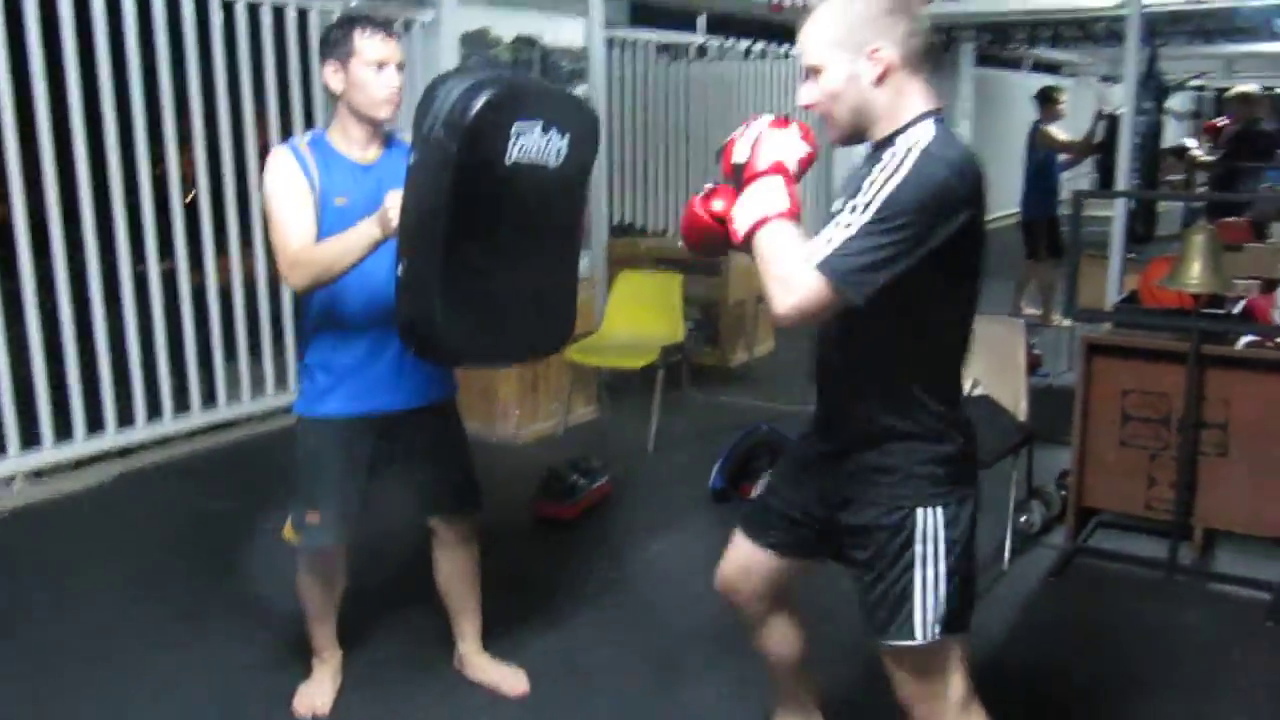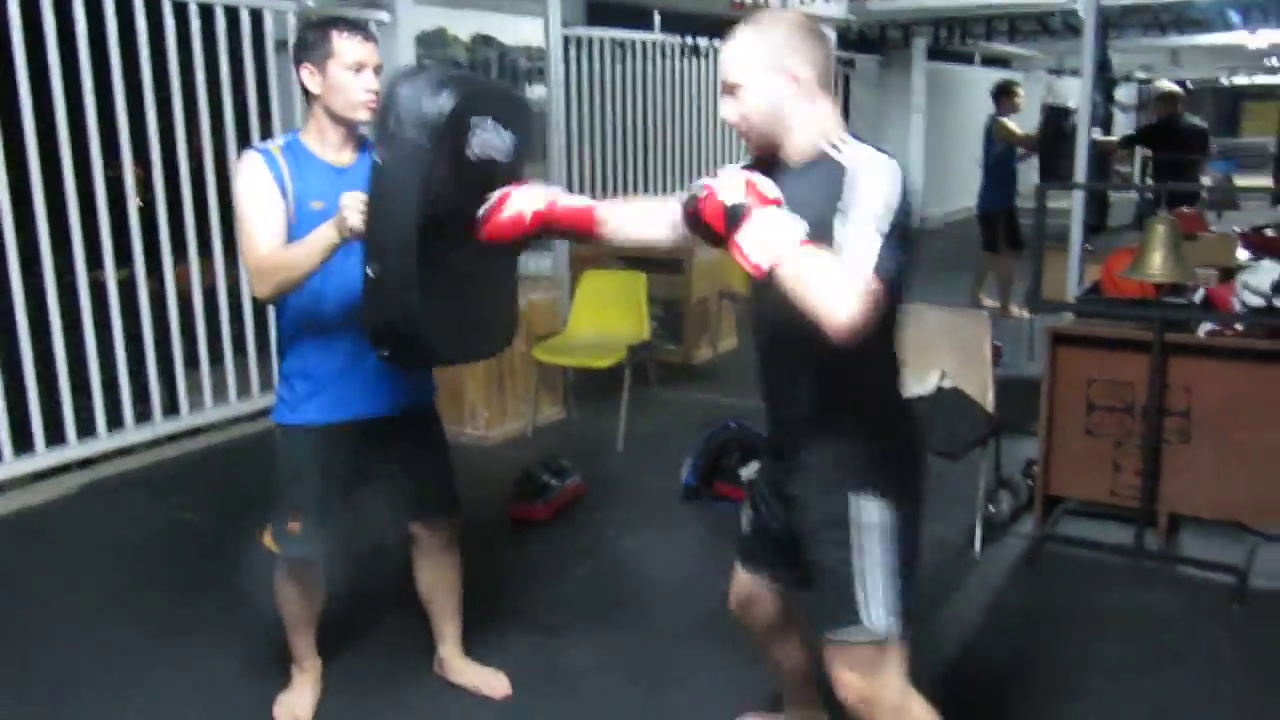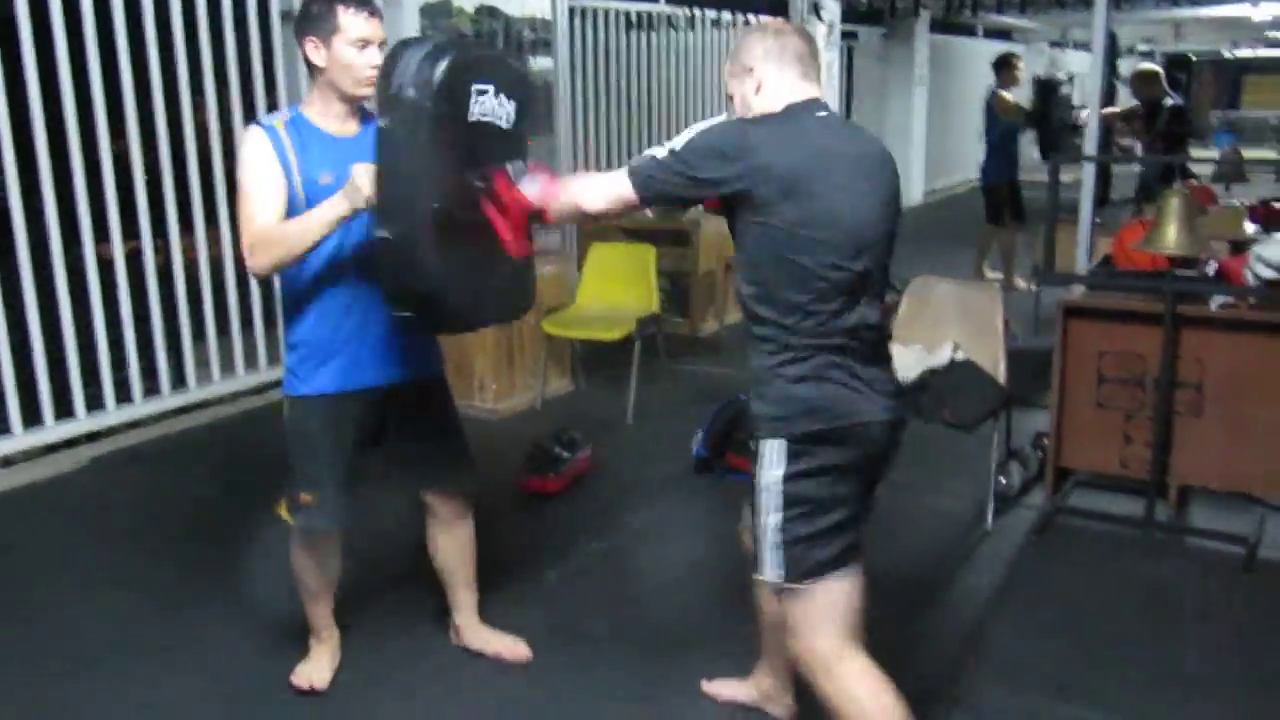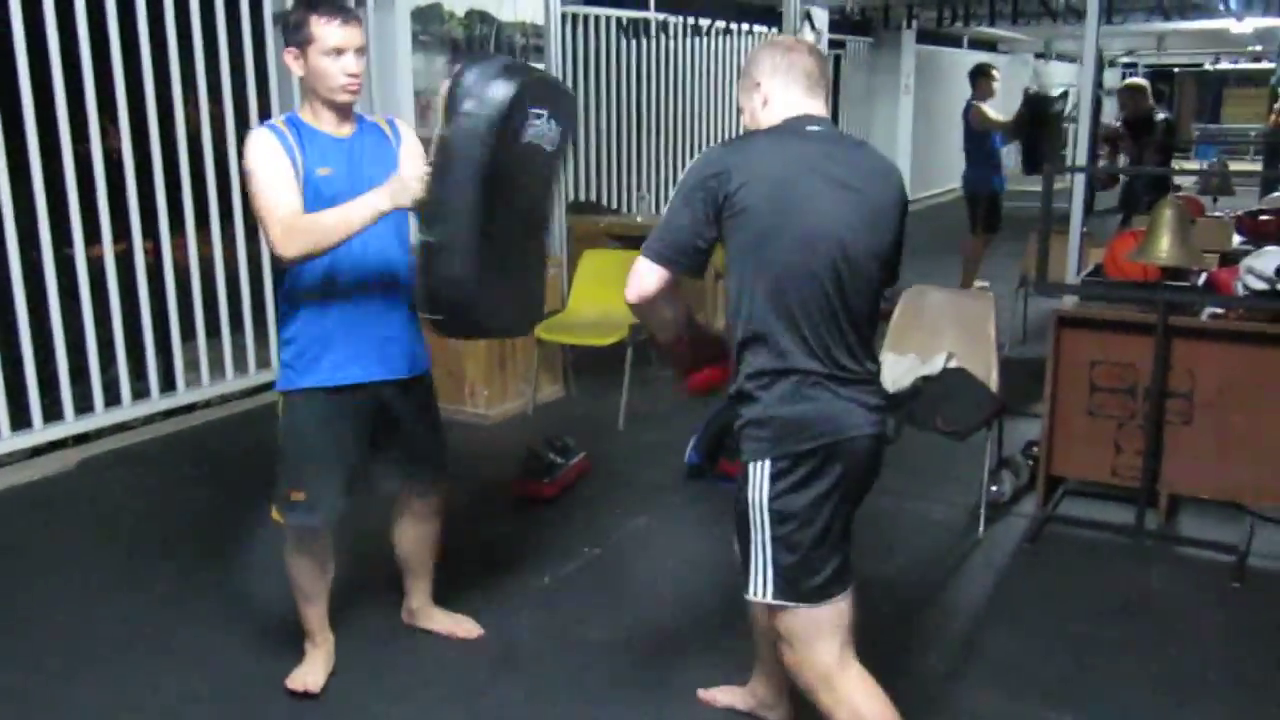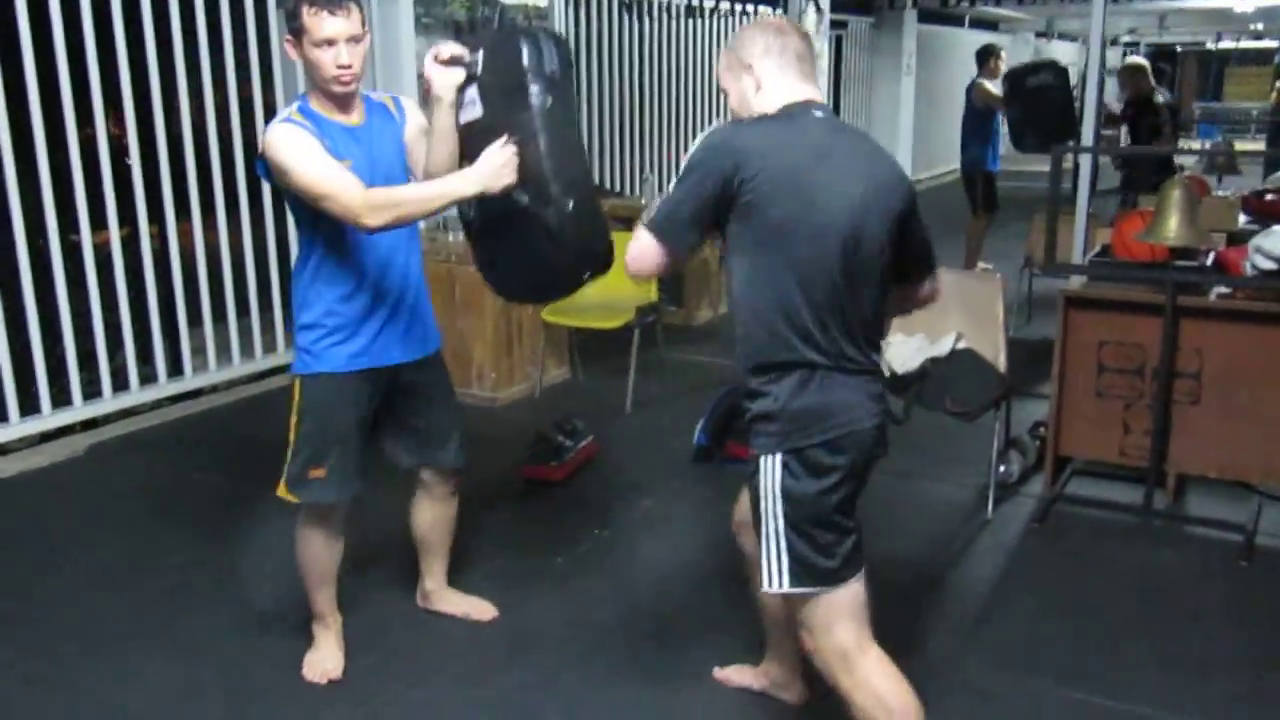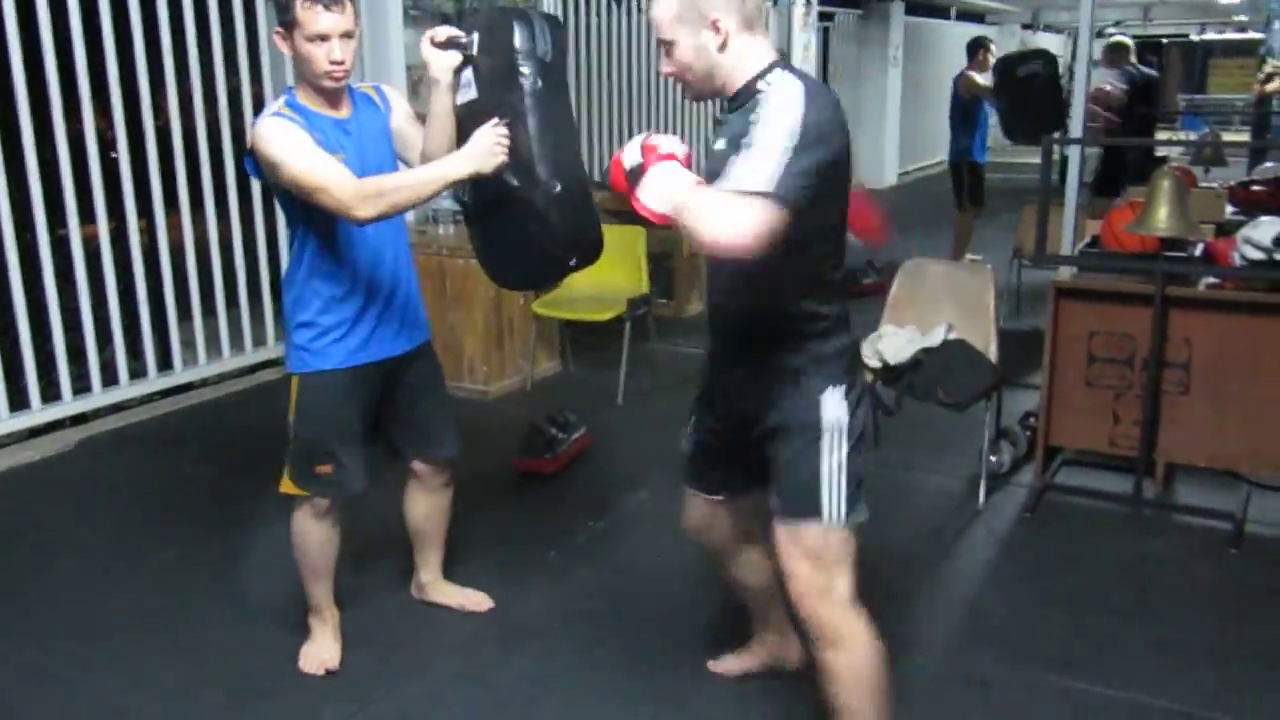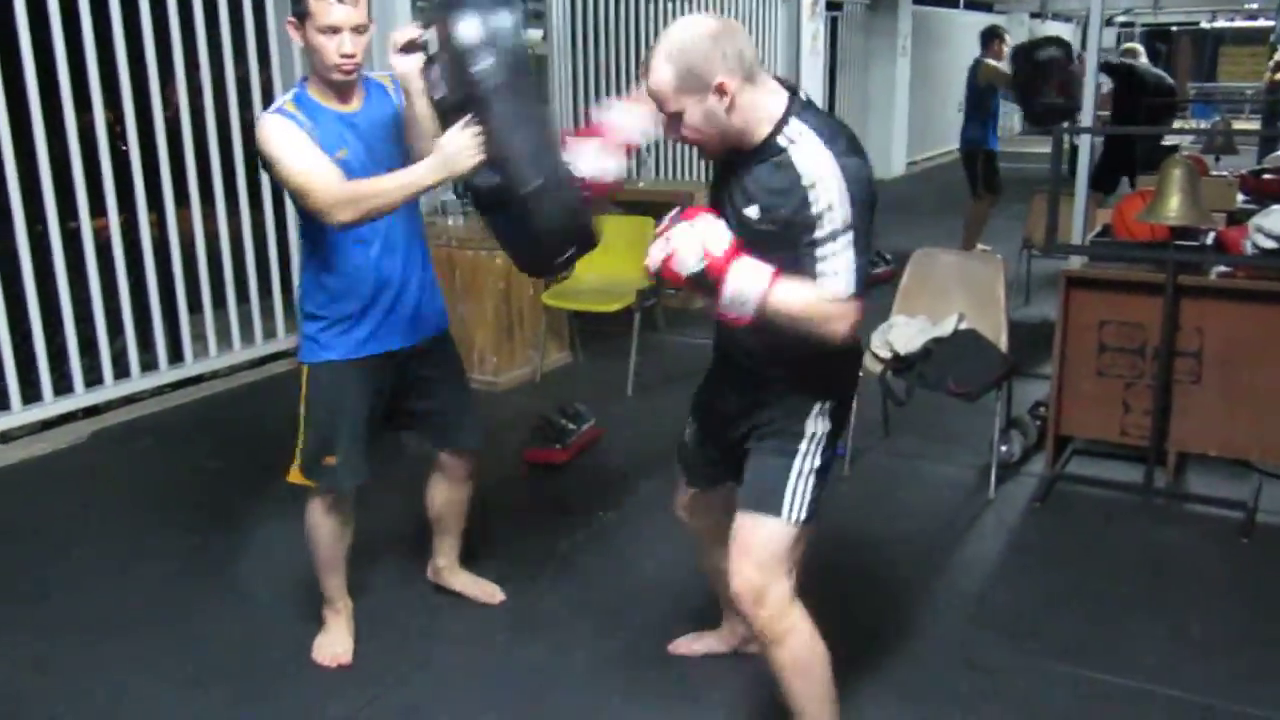
dt=0.2s
person 1, frame 1
left shoulder: (927, 168)
right shoulder: (894, 158)
left elbow: (793, 296)
right elbow: (814, 266)
left wrist: (764, 184)
right wrist: (740, 219)
left hip: (909, 473)
right hip: (836, 444)
right knee: (744, 580)
person 1, frame 2
left shoulder: (868, 177)
right shoulder: (772, 176)
left elbow: (844, 311)
right elbow: (669, 225)
left wrist: (761, 221)
right wrist: (559, 210)
left hip: (858, 469)
right hip: (797, 455)
right knee: (755, 601)
person 1, frame 3
left shoulder: (743, 142)
right shoulder: (872, 156)
left elbow: (604, 196)
left wrist: (534, 199)
left hip: (808, 415)
right hip: (864, 403)
left knee: (822, 644)
right knee: (773, 545)
person 1, frame 4
left shoulder: (730, 165)
right shoulder: (884, 175)
left elbow: (643, 289)
left wrist: (691, 345)
left hip: (794, 428)
right hip: (859, 418)
left knee: (819, 655)
right knee: (766, 557)
person 1, frame 5
left shoulder: (733, 148)
right shoulder: (881, 165)
left elbow: (643, 260)
right elbow: (921, 288)
left wrist: (703, 214)
left hip: (802, 420)
right hip: (856, 406)
left knee: (839, 641)
right knee: (752, 523)
person 1, frame 6
left shoulder: (793, 105)
right shoulder: (756, 101)
left elbow: (735, 233)
left wrist: (661, 175)
left hip: (806, 380)
right hip: (738, 370)
left knee: (821, 596)
right knee: (711, 517)
right ankle: (772, 639)
person 1, frame 7
left shoulder: (823, 168)
right shoulder: (730, 118)
left elbow: (837, 318)
left wrist: (725, 267)
left hip: (802, 397)
right hip: (736, 370)
left knee: (760, 586)
right knee: (698, 507)
right ankle: (738, 630)
person 2, frame 1
right shoulder: (294, 163)
right elbow: (297, 271)
right wrist: (378, 227)
left hip: (422, 383)
right hip: (338, 393)
left knee: (454, 521)
right knee: (321, 539)
left ankle: (470, 650)
right ankle: (325, 658)
person 2, frame 2
right shoulder: (265, 167)
right elbow: (264, 279)
right wrist: (337, 230)
left hip: (401, 387)
right hip: (315, 400)
left knee: (435, 527)
right knee: (300, 549)
left ankle: (450, 655)
person 2, frame 3
right shoulder: (269, 141)
right elbow: (260, 255)
right wrist: (344, 201)
left hip: (408, 357)
right hip: (324, 371)
left knee: (449, 495)
right knee: (314, 520)
left ankle: (467, 622)
right ankle: (324, 637)
person 2, frame 4
left shoulder: (394, 136)
right shoulder: (273, 143)
right elbow: (289, 242)
right wrist: (386, 195)
left hip: (401, 355)
right hip: (320, 368)
left knee: (423, 491)
right knee: (308, 517)
left ankle: (419, 603)
right ankle: (318, 639)
person 2, frame 5
left shoulder: (398, 113)
right shoulder: (288, 136)
left elbow: (436, 179)
right elbow: (368, 212)
left wrist: (442, 100)
right wrist: (473, 180)
left hip: (412, 337)
right hip: (335, 350)
left knee: (441, 472)
right knee: (324, 498)
left ankle: (434, 586)
right ankle: (326, 624)
person 2, frame 6
left shoulder: (383, 103)
right shoulder: (277, 130)
left elbow: (428, 166)
right elbow: (359, 202)
left wrist: (442, 84)
right wrist: (466, 162)
left hip: (403, 329)
right hip: (329, 346)
left knee: (434, 463)
right knee: (321, 492)
left ankle: (429, 578)
right ankle: (323, 617)
person 2, frame 7
left shoulder: (392, 93)
right shoulder: (282, 125)
left elbow: (428, 157)
right elbow: (340, 205)
left wrist: (416, 88)
right wrist: (440, 166)
left hip: (420, 320)
right hip: (341, 336)
left knee: (457, 451)
right knee: (332, 484)
left ankle: (445, 564)
right ankle: (336, 607)
person 3, frame 1
left shoulder: (1044, 131)
right shoulder: (1044, 132)
left elbow: (1058, 164)
right elbow: (1078, 148)
left wrist: (1087, 152)
right wrist: (1096, 122)
left hip: (1037, 207)
right hip: (1041, 208)
left knee: (1035, 259)
right knee: (1050, 260)
left ankle: (1017, 305)
right ankle: (1049, 314)
person 3, frame 2
left shoulder: (999, 124)
right shoulder: (1002, 125)
left elbow: (1012, 156)
right elbow: (1032, 143)
left wrist: (1036, 147)
left hip: (994, 199)
right hip: (999, 201)
left knee: (993, 251)
right knee: (1009, 252)
left ankle: (977, 296)
right ankle: (1007, 306)
person 3, frame 3
left shoulder: (1001, 97)
right shoulder: (1001, 98)
left elbow: (1017, 125)
right elbow: (1028, 118)
left hip: (997, 171)
right hip: (1001, 173)
left knee: (997, 224)
right knee: (1013, 224)
left ankle: (982, 269)
right ankle: (1010, 278)
person 3, frame 4
left shoulder: (981, 108)
right shoulder: (977, 108)
left elbow: (999, 135)
right elbow: (1007, 128)
left hip: (983, 181)
right hip: (983, 183)
left knee: (980, 234)
right knee: (983, 235)
left ankle: (968, 281)
right ankle: (966, 286)
person 3, frame 5
left shoulder: (985, 87)
right shoulder: (981, 87)
left elbow: (1004, 106)
left hip: (983, 162)
right hip: (979, 164)
left knee: (981, 215)
right knee: (983, 216)
left ankle: (971, 263)
right ankle: (969, 268)
person 3, frame 6
left shoulder: (975, 80)
right shoulder: (968, 78)
left elbow: (995, 95)
left hip: (973, 153)
right hip: (966, 155)
left knee: (969, 208)
right knee: (970, 208)
left ankle: (959, 255)
right ankle: (957, 260)
person 3, frame 7
left shoulder: (984, 67)
right shoulder: (987, 66)
left elbow: (1008, 88)
right elbow: (1014, 83)
left hip: (979, 141)
right hip: (979, 143)
left knee: (981, 197)
right knee: (987, 196)
left ankle: (969, 244)
right ankle: (968, 248)
